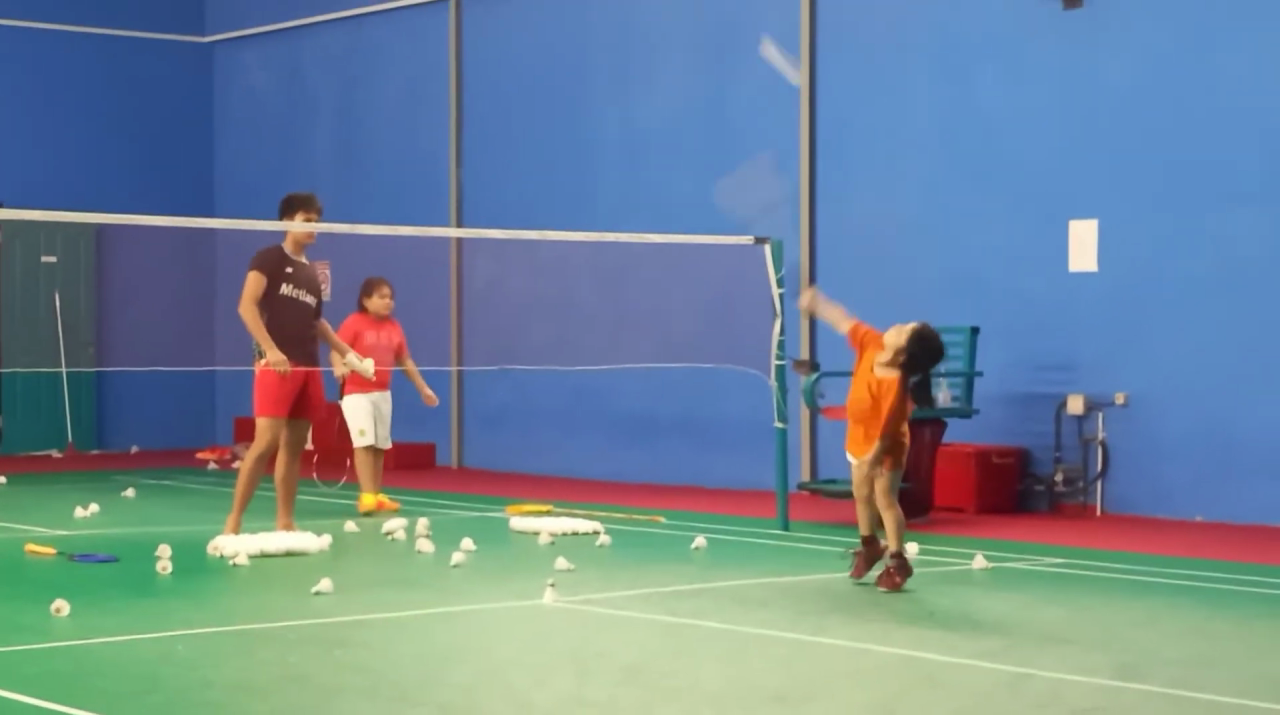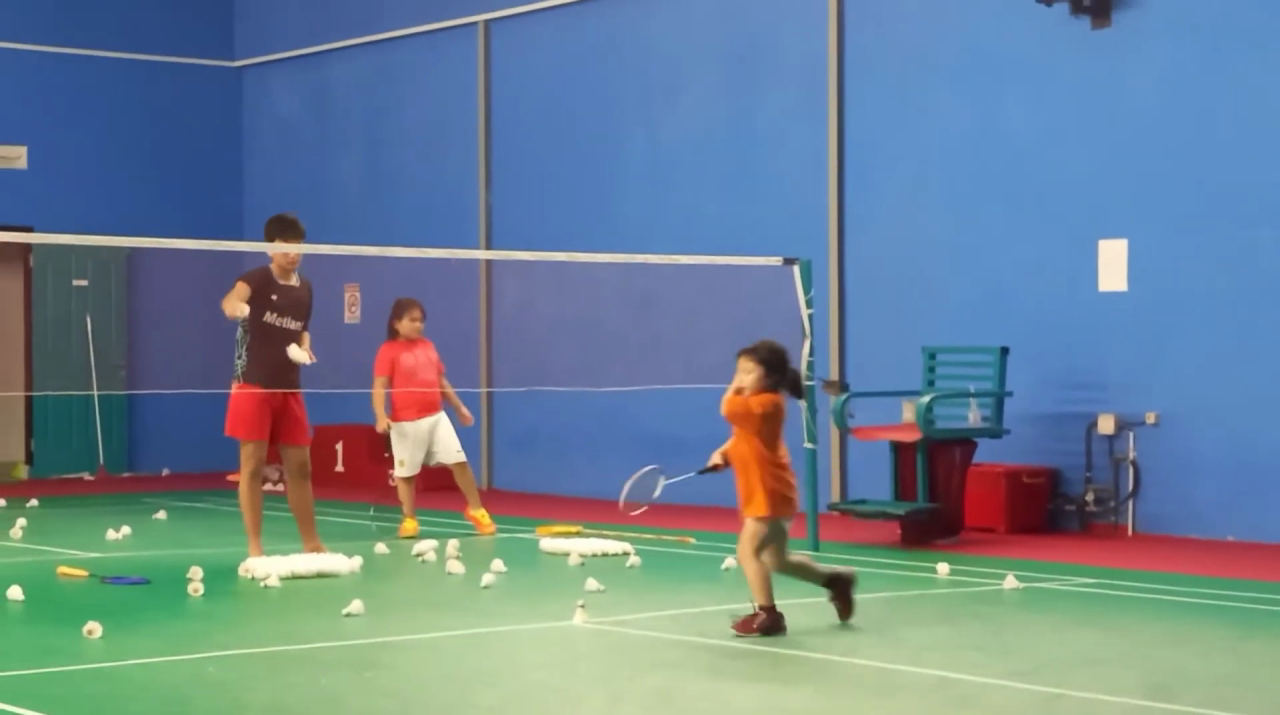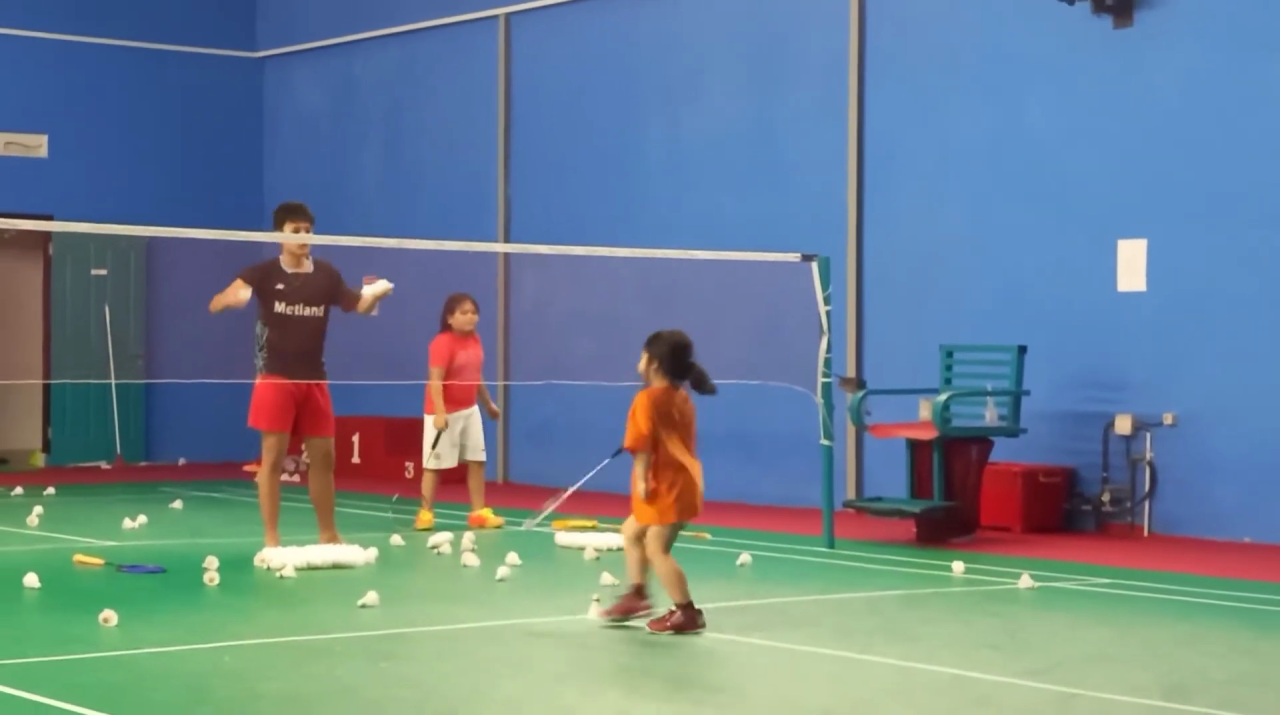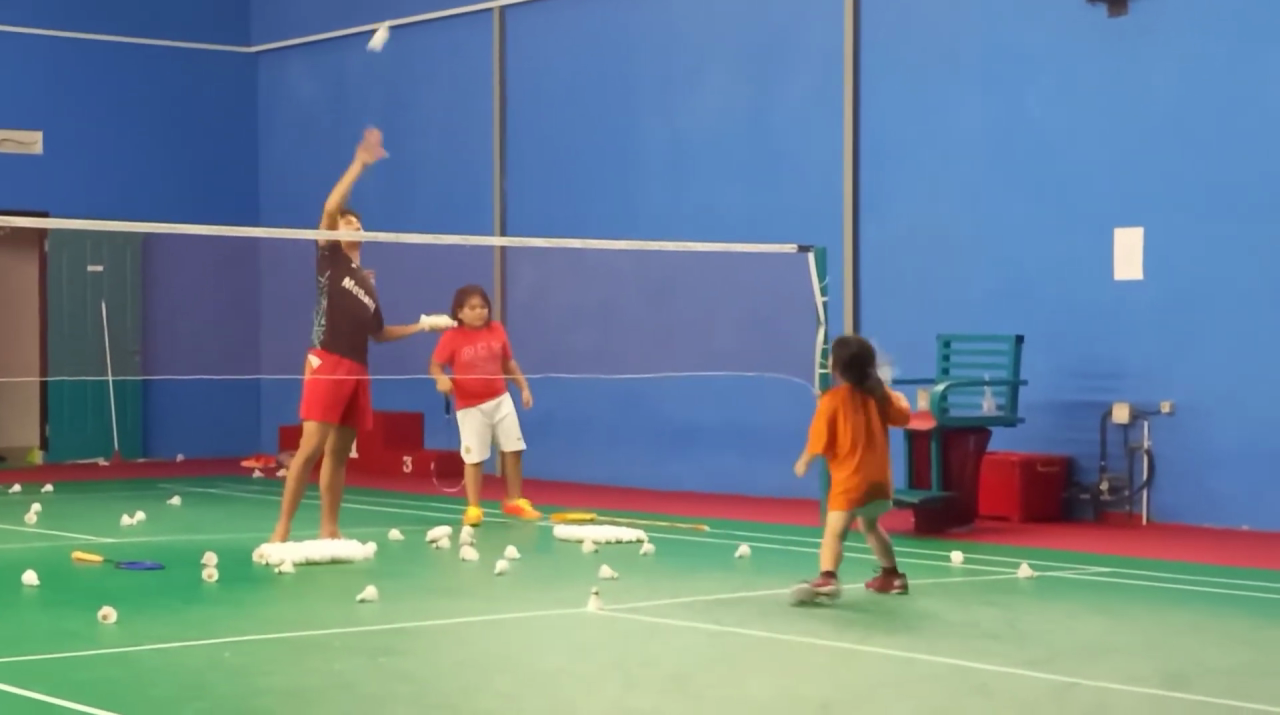
dt=1s
person 1, frame 1
left shoulder: (312, 273)
right shoulder: (268, 258)
right elbow: (246, 306)
left wrist: (346, 351)
right wrist: (270, 350)
left hip: (308, 366)
right hip: (276, 363)
left knee: (294, 446)
right knee: (266, 442)
left ankle: (285, 521)
right ankle: (234, 520)
person 1, frame 2
left shoulder: (305, 289)
right shoulder: (257, 279)
right elbow: (230, 300)
left wrist: (304, 349)
right wrist: (235, 307)
left hip: (289, 389)
right hip: (252, 386)
left knee: (300, 467)
right knee: (253, 466)
left ankle: (312, 544)
right ankle: (255, 548)
person 1, frame 3
left shoulder: (326, 274)
right shoulder: (264, 273)
left elbow: (358, 305)
right elbow: (215, 304)
left wrist: (375, 294)
right wrist: (233, 297)
left hip: (314, 380)
right hip: (275, 378)
left knee: (323, 458)
right knee: (273, 458)
left ankle: (328, 534)
right ankle: (271, 539)
person 1, frame 4
left shoulder: (370, 282)
right shoulder: (331, 257)
left elbow: (380, 331)
right elbow: (331, 209)
left wrist: (421, 325)
right wrist: (359, 163)
left hip: (357, 372)
right hip: (327, 365)
left knee: (339, 453)
right knee: (312, 449)
left ankle: (329, 528)
right ankle: (283, 527)
person 2, frame 1
left shoulder: (896, 385)
right shoulder: (873, 344)
left elbow: (886, 426)
right elbow: (846, 323)
left wrist: (873, 458)
right wrist: (817, 303)
left hip: (886, 446)
right hip: (860, 440)
left knee: (885, 500)
right knee: (862, 495)
left ankle: (897, 563)
right ankle: (868, 547)
person 2, frame 2
left shoulder: (768, 403)
right shoulder: (755, 403)
left elbow: (728, 410)
right elbow: (740, 438)
left wrist: (735, 388)
right wrist: (722, 453)
left hip: (770, 493)
right hip: (758, 494)
left knee: (748, 552)
right knee: (776, 560)
left ankle: (767, 615)
right ankle: (836, 580)
person 2, frame 3
left shoulder: (647, 398)
right shoulder: (681, 398)
left elbow: (642, 442)
left wrist: (640, 478)
left hip: (668, 486)
right hip: (682, 483)
left knee: (658, 551)
right knee: (631, 535)
left ankle: (687, 614)
right ankle: (636, 595)
person 2, frame 4
left shoulder: (831, 401)
right shoulder: (879, 393)
left elbow: (819, 443)
right elbow: (903, 417)
left wrist: (802, 463)
right wrist: (898, 397)
left hip: (850, 480)
right hip: (879, 478)
left knee: (833, 534)
right knee: (870, 526)
left ankle: (826, 579)
right ankle: (892, 575)
person 3, frame 1
left shoulder: (394, 327)
right shoulder: (354, 322)
left elbow: (406, 361)
right elbow: (336, 351)
left wrist: (424, 388)
right wrist: (340, 367)
left hip: (382, 394)
right hip: (356, 393)
left knee: (379, 446)
right knee: (364, 443)
left ankle: (376, 495)
right ankle: (367, 496)
person 3, frame 2
left shoulder: (428, 346)
right shoulder: (388, 350)
left elbow: (442, 381)
right elbow: (379, 387)
left wrist: (460, 407)
right wrist: (381, 416)
left hip: (436, 417)
right hip: (406, 422)
left knee: (459, 461)
right knee: (406, 472)
left ankle: (476, 510)
right ankle: (409, 520)
person 3, frame 3
left shoulder: (475, 341)
right shoulder: (443, 342)
right elbow: (435, 379)
left wrist: (488, 403)
right wrist: (440, 412)
left hip: (470, 410)
right hip: (444, 414)
left knee: (477, 460)
right knee: (435, 463)
left ankle: (479, 512)
right ankle: (425, 512)
person 3, frame 4
left shoulder: (497, 330)
right shoulder: (451, 338)
left elbow: (508, 362)
right elbow: (435, 366)
left wrist: (524, 388)
right wrist: (442, 379)
left hip: (500, 400)
right hip: (470, 406)
left knee: (514, 450)
right knee: (474, 458)
left ankle: (515, 501)
right ankle: (473, 508)
